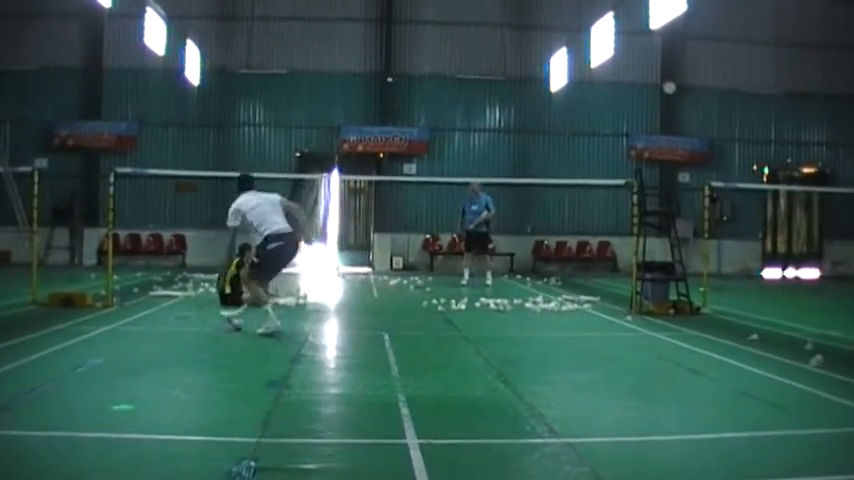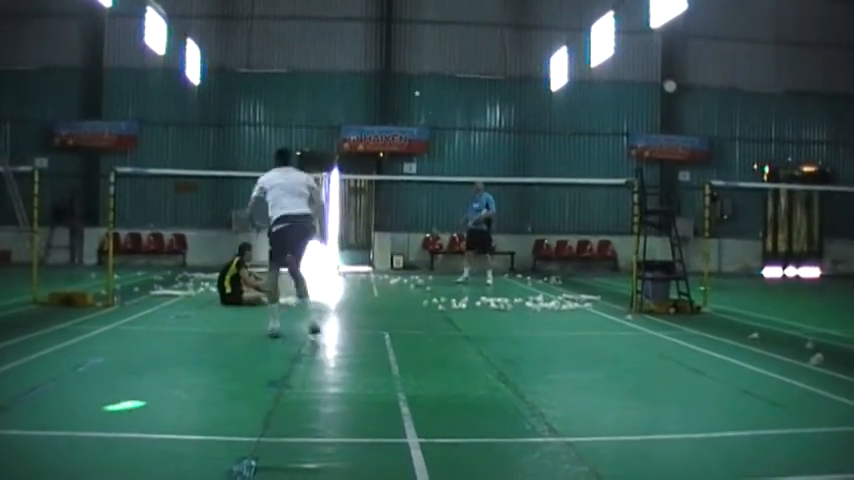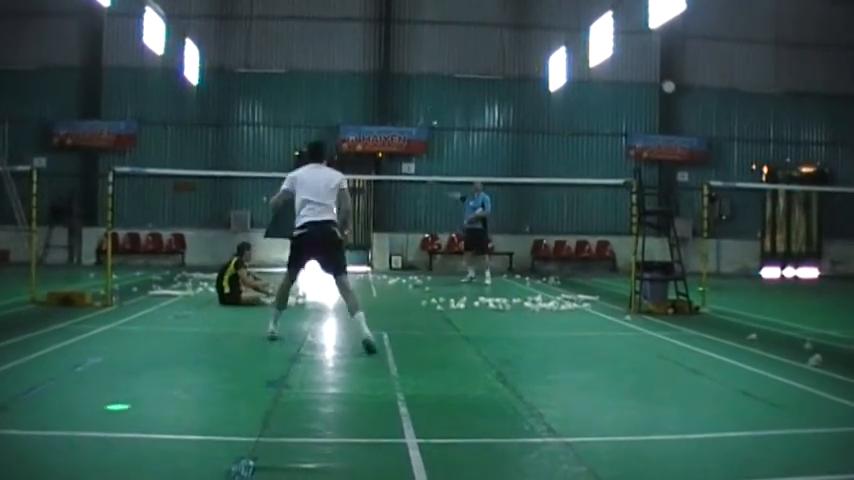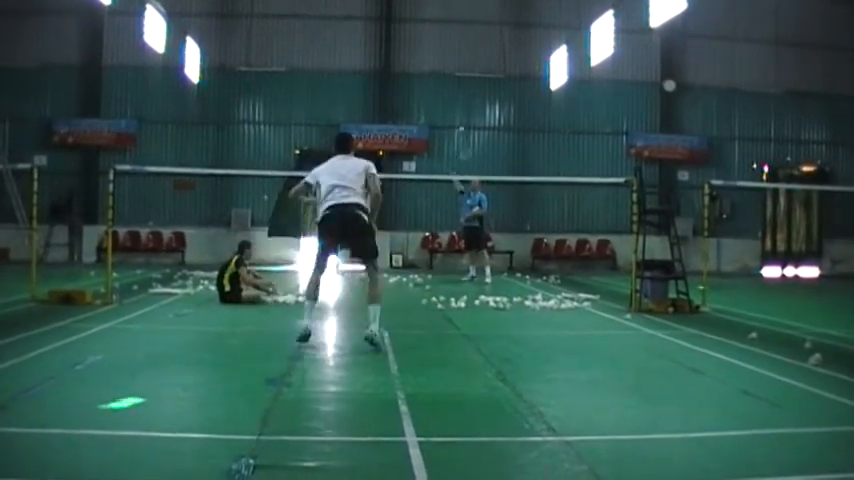
dt=0.2s
person 1, frame 1
left shoulder: (237, 205)
right shoulder: (272, 197)
left elbow: (231, 242)
right elbow: (297, 210)
right wrist: (299, 237)
left hip: (272, 242)
right hip: (289, 242)
left knee: (248, 277)
right knee: (262, 278)
left ankle: (272, 321)
person 1, frame 2
left shoulder: (265, 179)
right shoulder: (304, 177)
left elbow: (251, 208)
right elbow: (320, 204)
right wrist: (317, 228)
left hip: (282, 224)
right hip: (304, 223)
left knee: (273, 272)
right knee: (295, 270)
left ankle: (274, 323)
person 1, frame 3
left shoulder: (295, 176)
right shoulder: (337, 176)
left elbow: (275, 203)
right elbow: (347, 209)
right wrist: (342, 233)
left hip: (304, 231)
right hip: (329, 229)
left knee: (289, 278)
right knee: (343, 284)
left ankle: (273, 327)
right ankle: (364, 332)
person 1, frame 4
left shoulder: (321, 169)
right shoulder: (365, 165)
left elbow: (294, 193)
right elbow: (376, 193)
left wrist: (305, 192)
right wrist: (371, 221)
left hip: (329, 216)
right hip: (355, 215)
left knee: (318, 271)
right knee: (373, 270)
left ankle: (307, 323)
right ankle: (373, 328)
